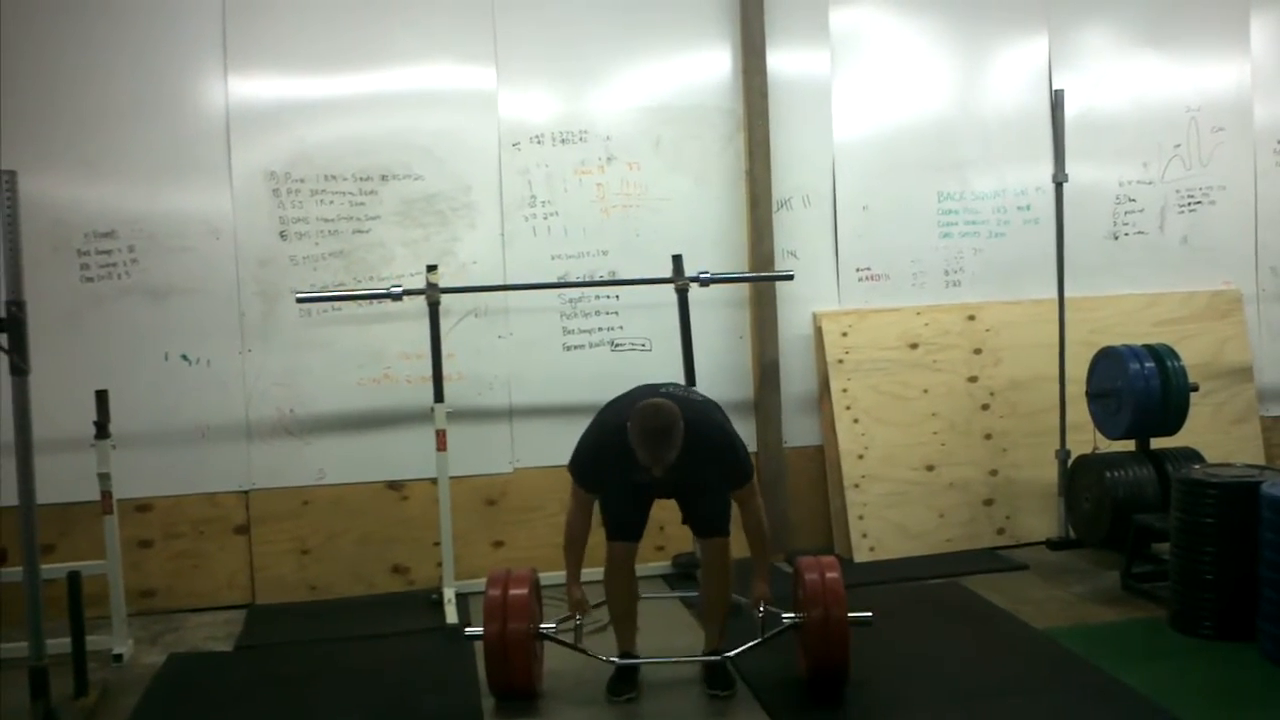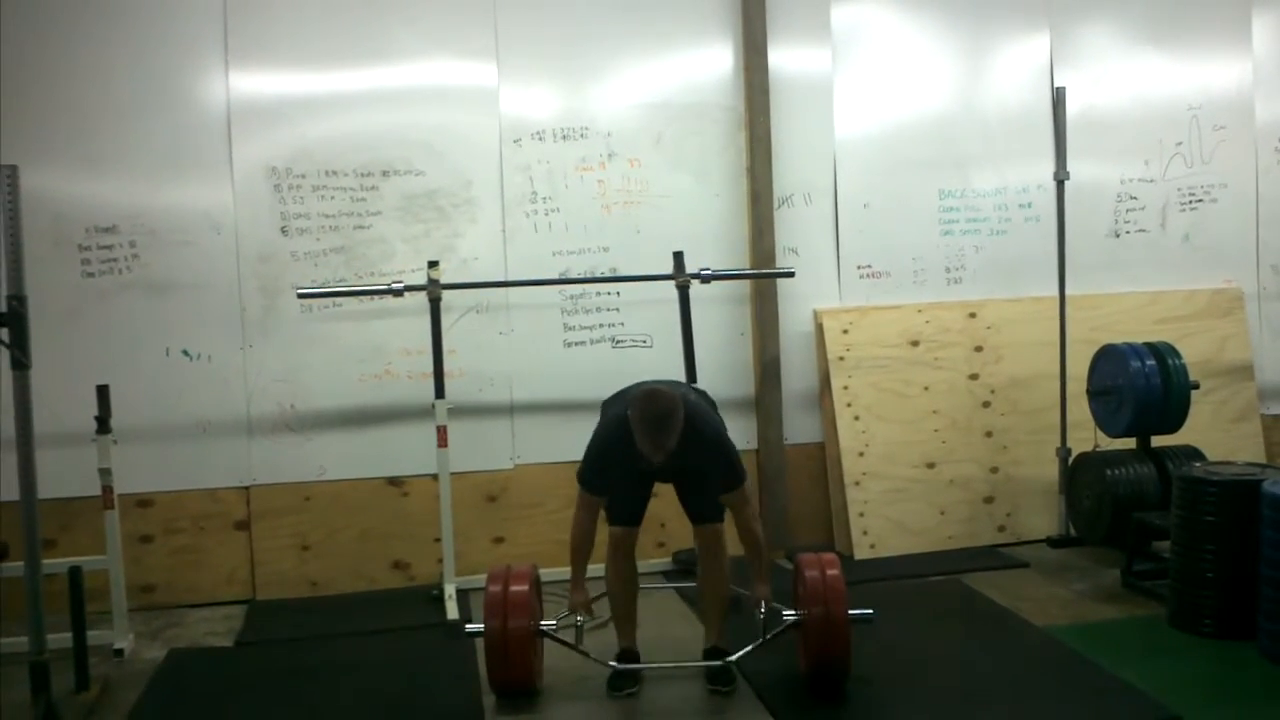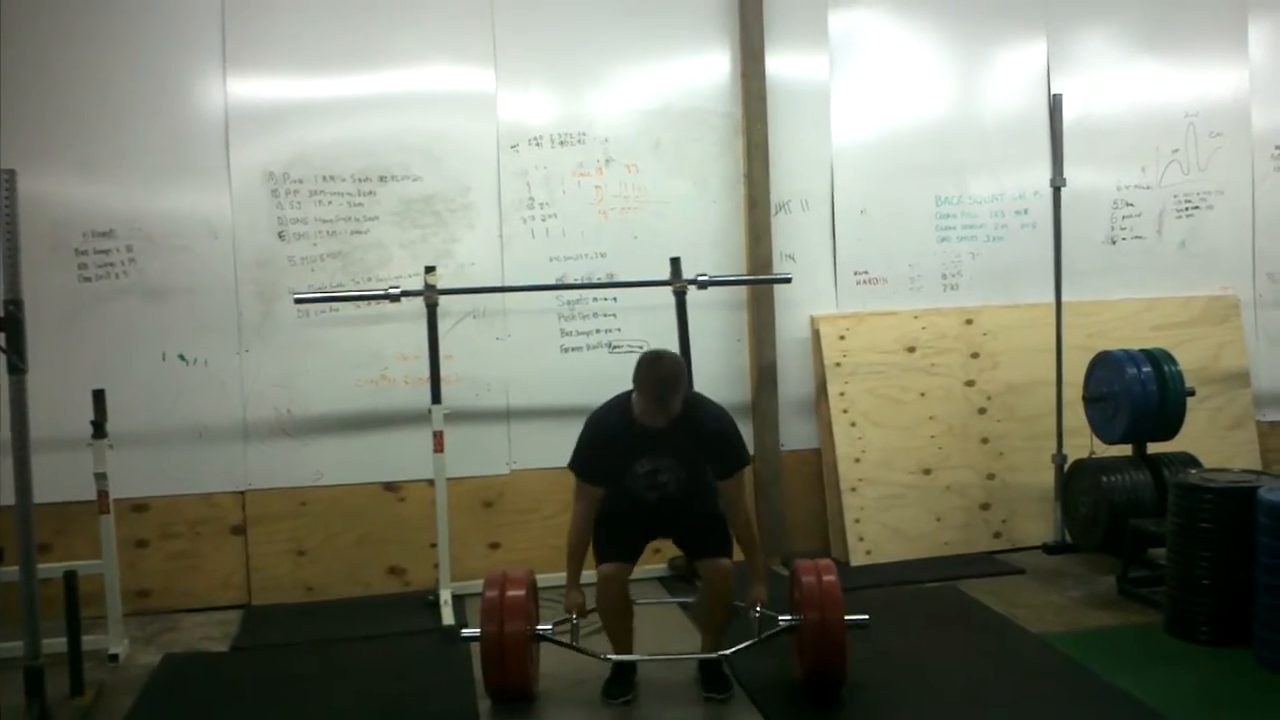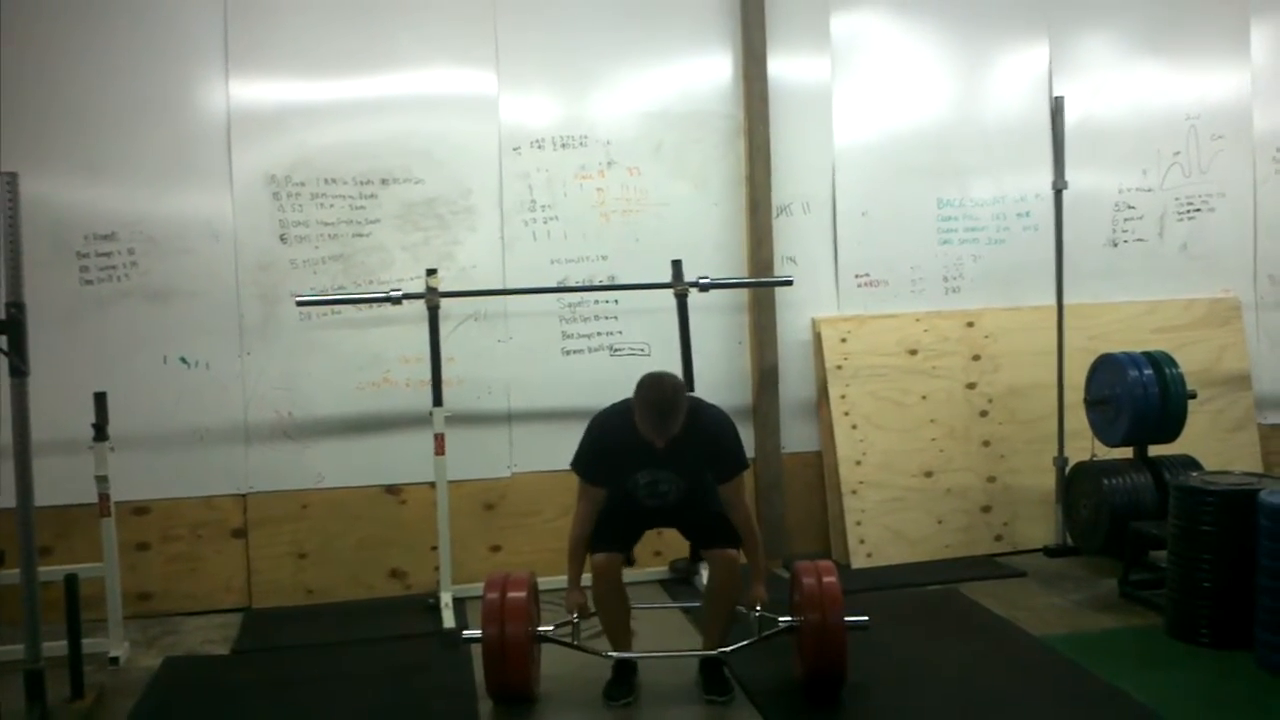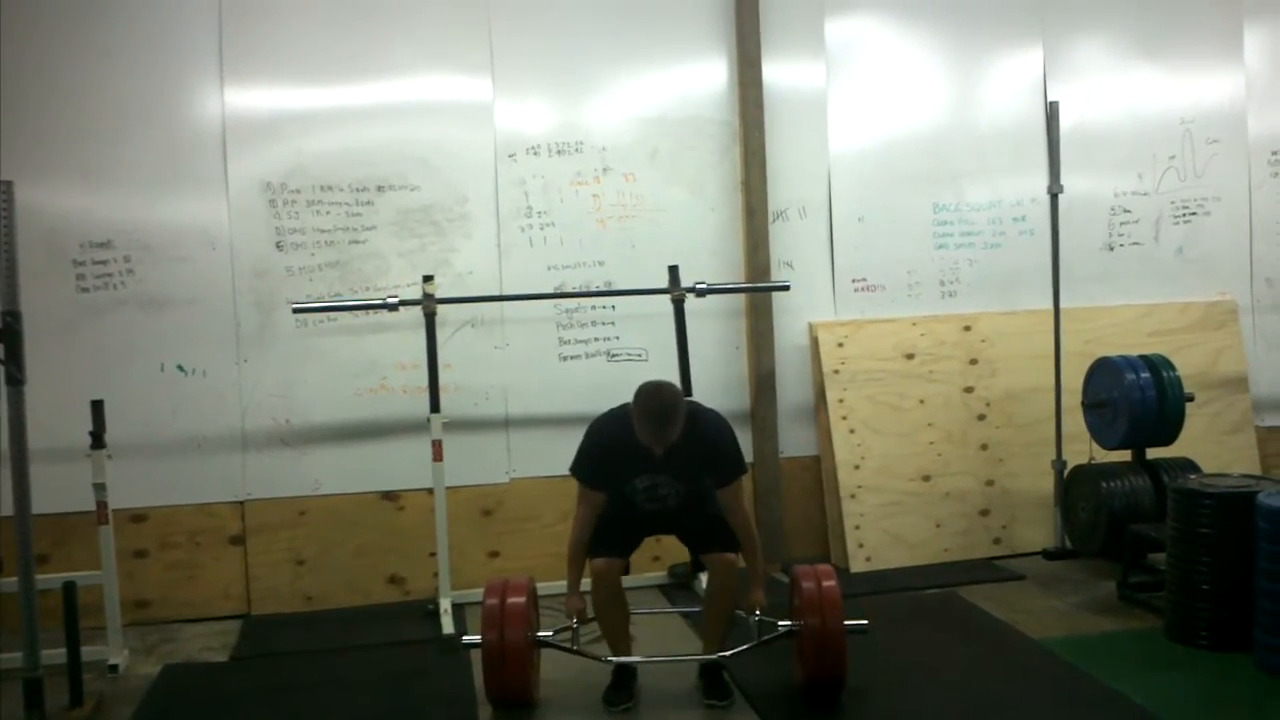
dt=0.3s
person 1, frame 1
left shoulder: (715, 433)
right shoulder: (602, 436)
left elbow: (749, 502)
right elbow: (580, 507)
left wrist: (761, 577)
right wrist: (573, 582)
left hip: (700, 472)
left knee: (717, 549)
right knee: (619, 554)
left ankle: (713, 656)
right ankle: (627, 659)
person 1, frame 2
left shoulder: (708, 434)
right shoulder: (609, 437)
left elbow: (743, 510)
right elbow: (587, 512)
left wrist: (761, 579)
right wrist: (577, 586)
left hip: (695, 462)
right hip: (628, 465)
left knee: (712, 538)
right knee: (620, 540)
left ankle: (714, 650)
right ankle: (627, 654)
person 1, frame 3
left shoulder: (713, 421)
right shoulder: (603, 425)
left elbow: (735, 503)
right elbow: (585, 505)
left wrist: (757, 577)
right wrist: (573, 585)
left hip: (693, 503)
right hip: (624, 507)
left knee: (720, 571)
right knee: (610, 576)
left ankle: (710, 659)
right ankle: (624, 664)
person 1, frame 4
left shoulder: (714, 426)
right shoulder: (606, 429)
left elbow: (736, 503)
right elbow: (587, 506)
left wrist: (757, 577)
right wrist: (574, 585)
left hip: (696, 497)
right hip: (626, 501)
left knee: (727, 559)
right knee: (603, 564)
left ankle: (711, 661)
right ankle: (624, 663)
person 1, frame 5
left shoulder: (712, 430)
right shoulder: (604, 434)
left elbow: (734, 508)
right elbow: (587, 512)
left wrist: (757, 583)
right wrist: (573, 590)
left hip: (694, 503)
right hip: (625, 507)
left knee: (725, 562)
right knee: (603, 569)
left ankle: (711, 666)
right ankle: (624, 668)
